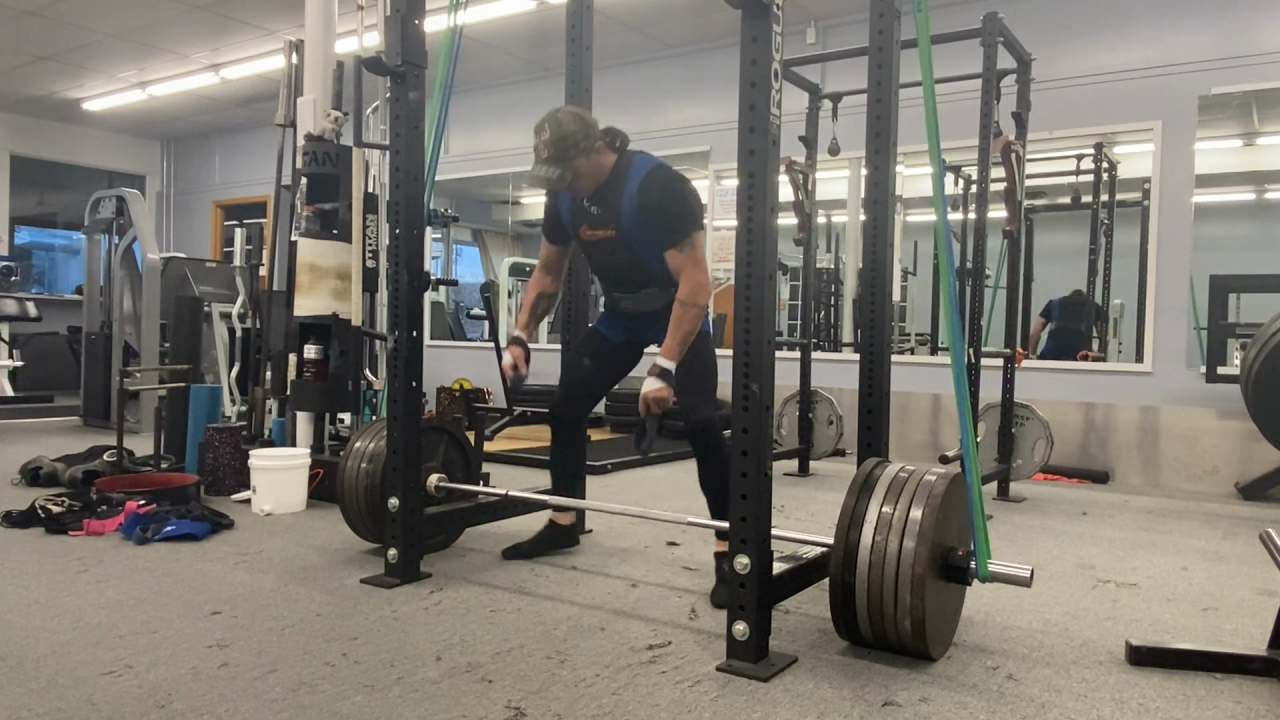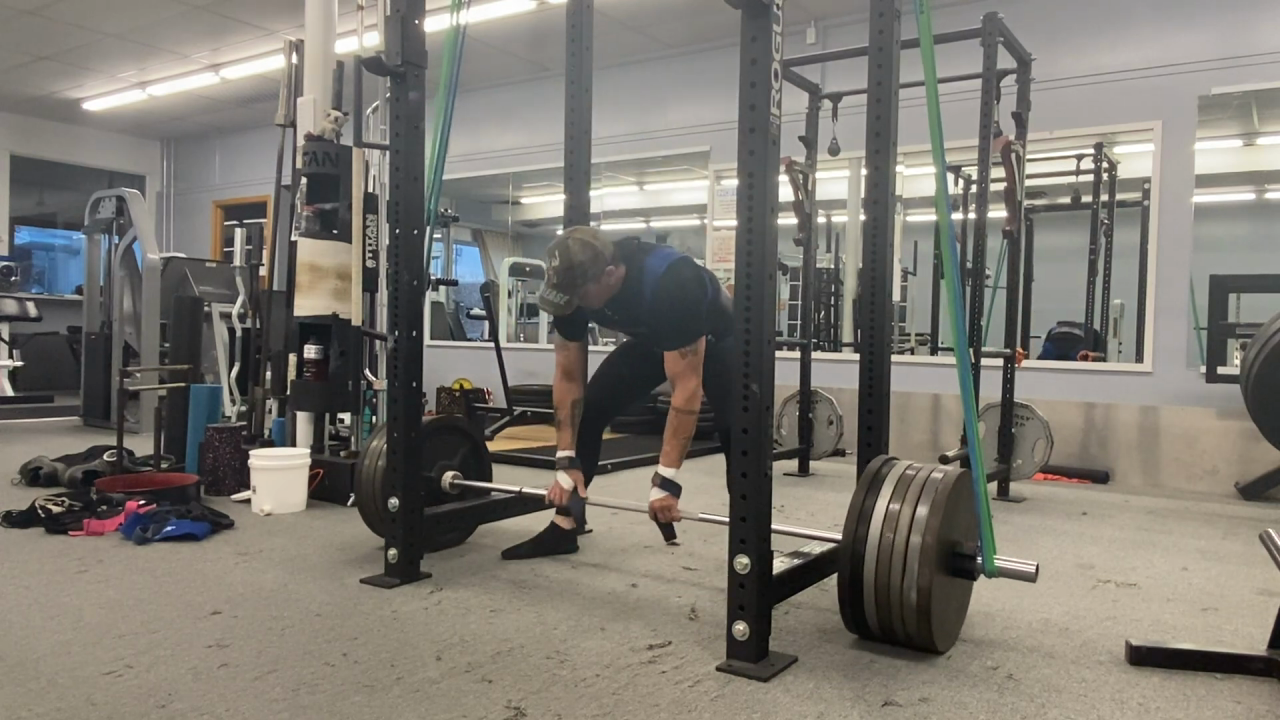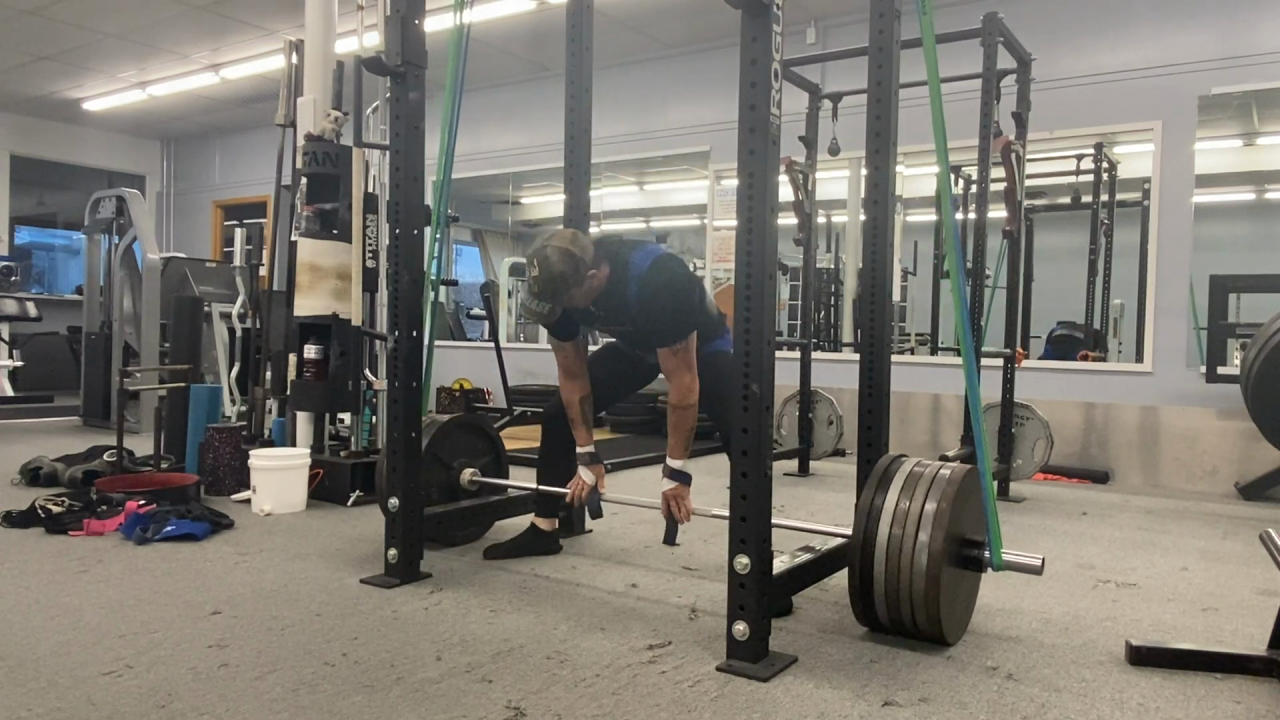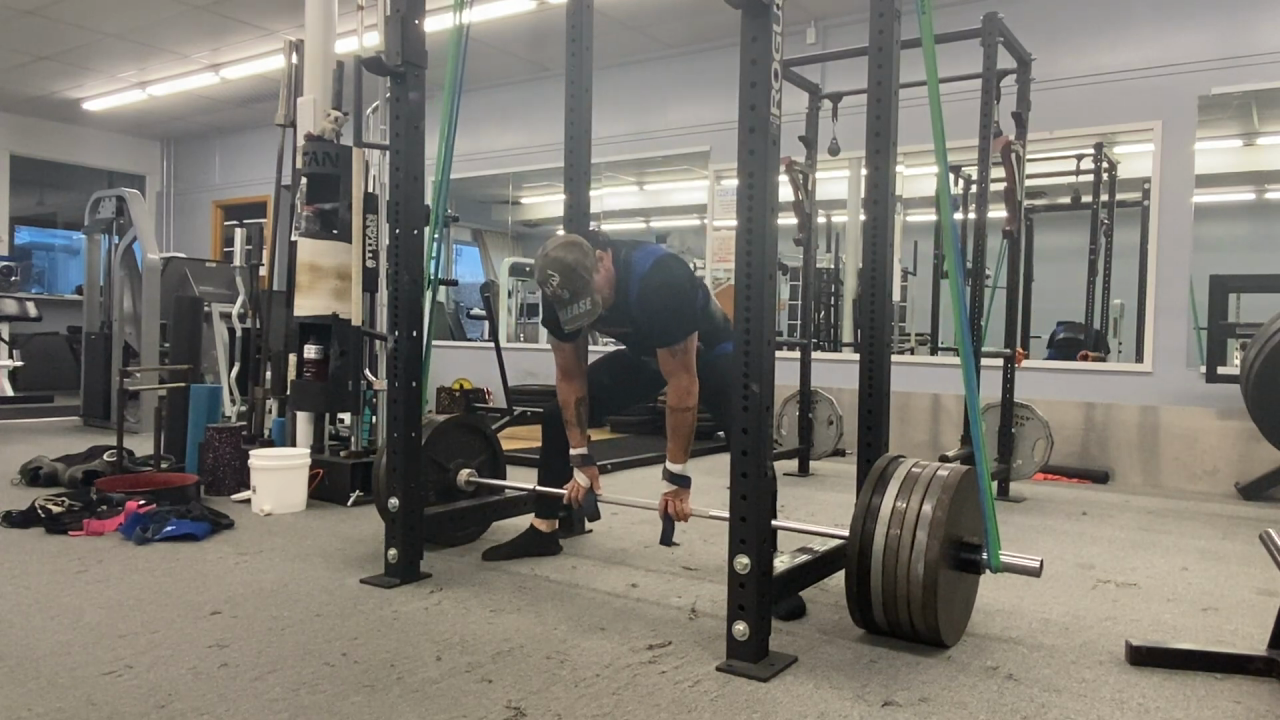
dt=1s
person 1, frame 1
left shoulder: (659, 187)
right shoulder: (563, 194)
left elbow: (695, 283)
right elbow: (547, 270)
left wrist: (664, 367)
right wrist: (520, 336)
left hip: (676, 314)
right hip: (618, 314)
left knee: (699, 422)
right knee: (565, 406)
left ankle: (728, 551)
right ankle: (561, 524)
person 1, frame 2
left shoulder: (671, 280)
right shoulder: (574, 287)
left elbow: (686, 387)
right elbow: (568, 376)
left wrist: (666, 480)
right wrist: (566, 462)
left hip: (715, 337)
right hip: (651, 340)
left knee: (734, 427)
right knee: (587, 410)
right ankle: (564, 527)
person 1, frame 3
left shoulder: (658, 279)
right shoulder: (557, 287)
left elbow: (683, 382)
right elbow: (572, 375)
left wrist: (676, 473)
right wrist: (587, 458)
left hip: (702, 344)
right hip: (633, 345)
right knee: (558, 415)
right ankle: (543, 530)
person 1, frame 4
left shoulder: (656, 274)
right shoulder: (564, 294)
left elbow: (681, 380)
right elbow: (569, 375)
left wrist: (675, 477)
right wrist: (581, 462)
left hip: (707, 353)
right hip: (642, 360)
right knee: (558, 417)
right ankle: (543, 531)
